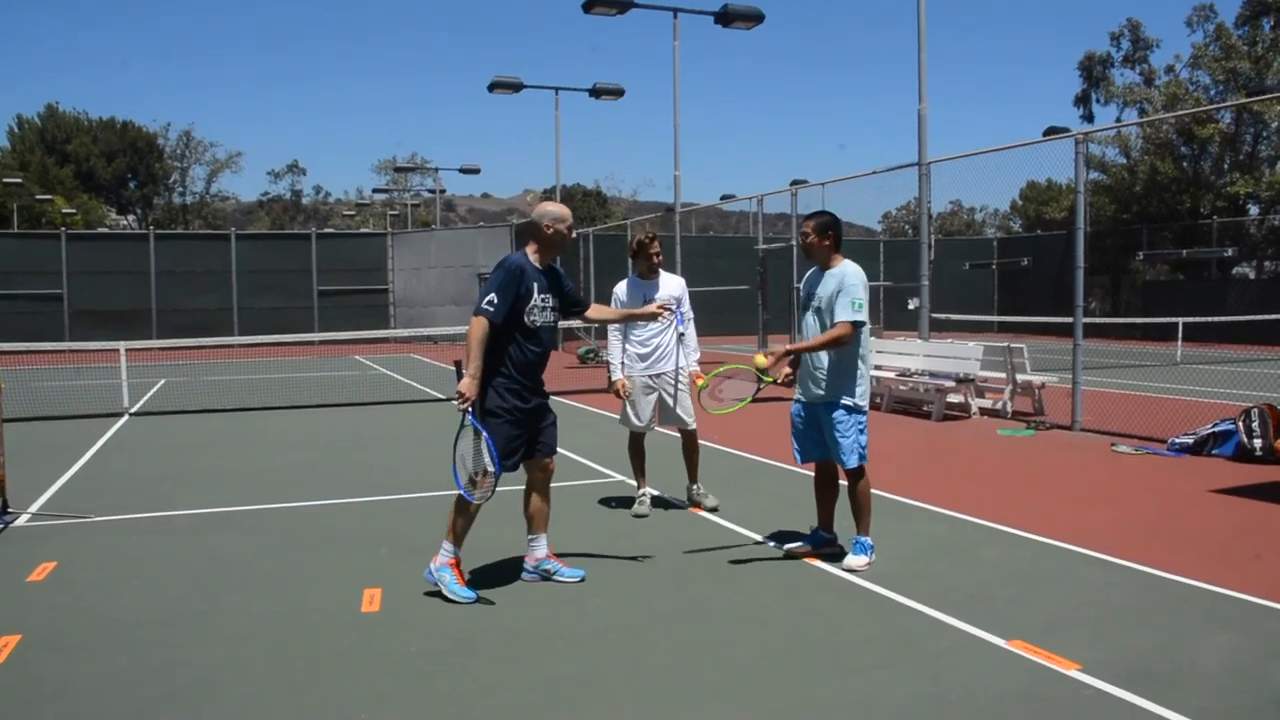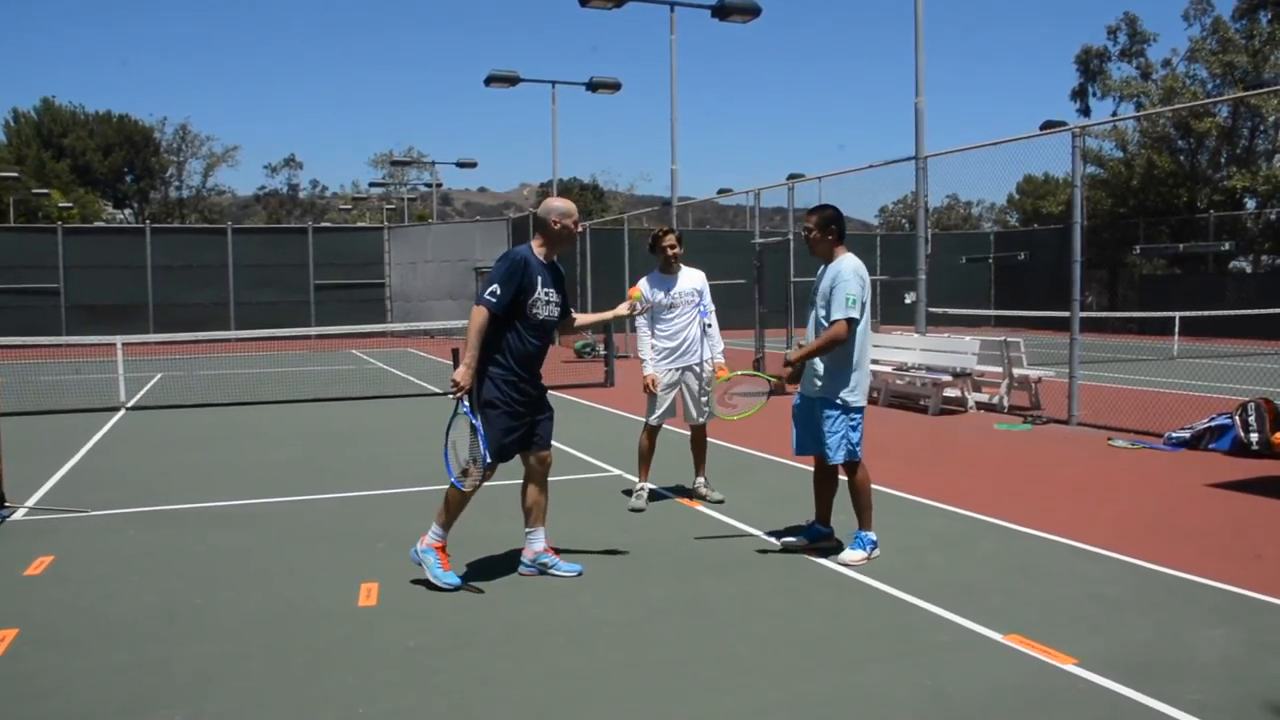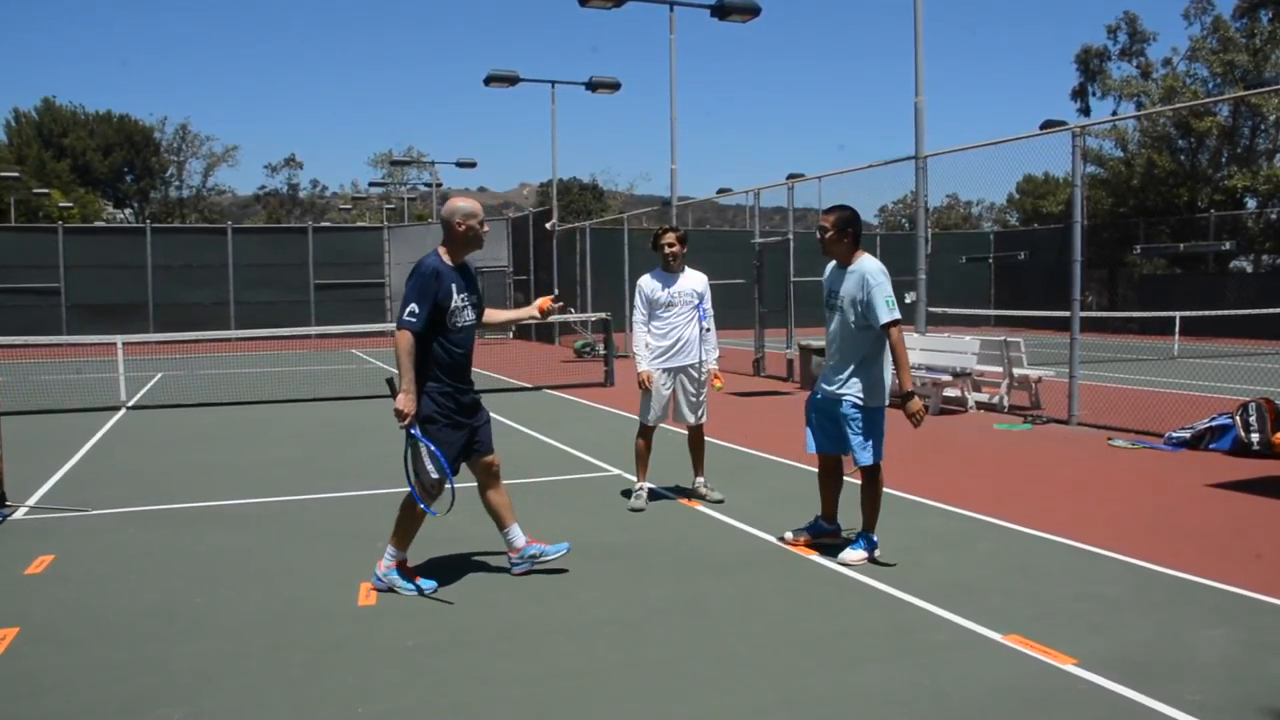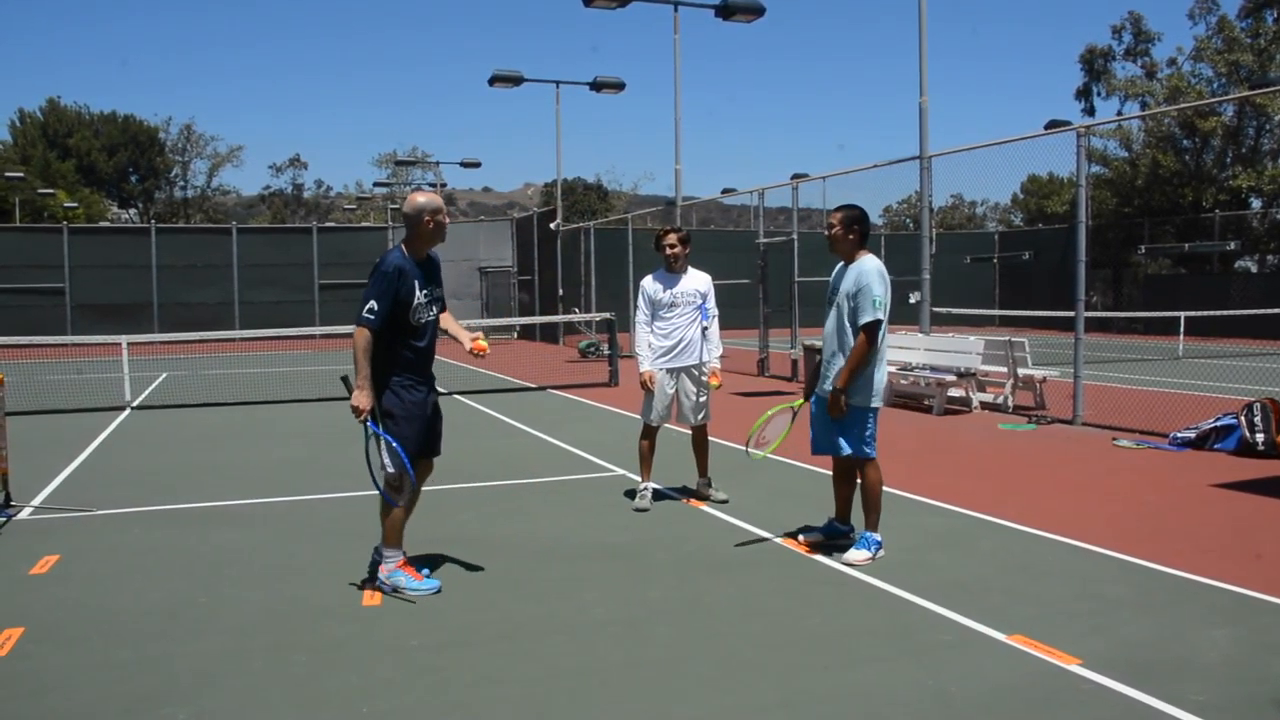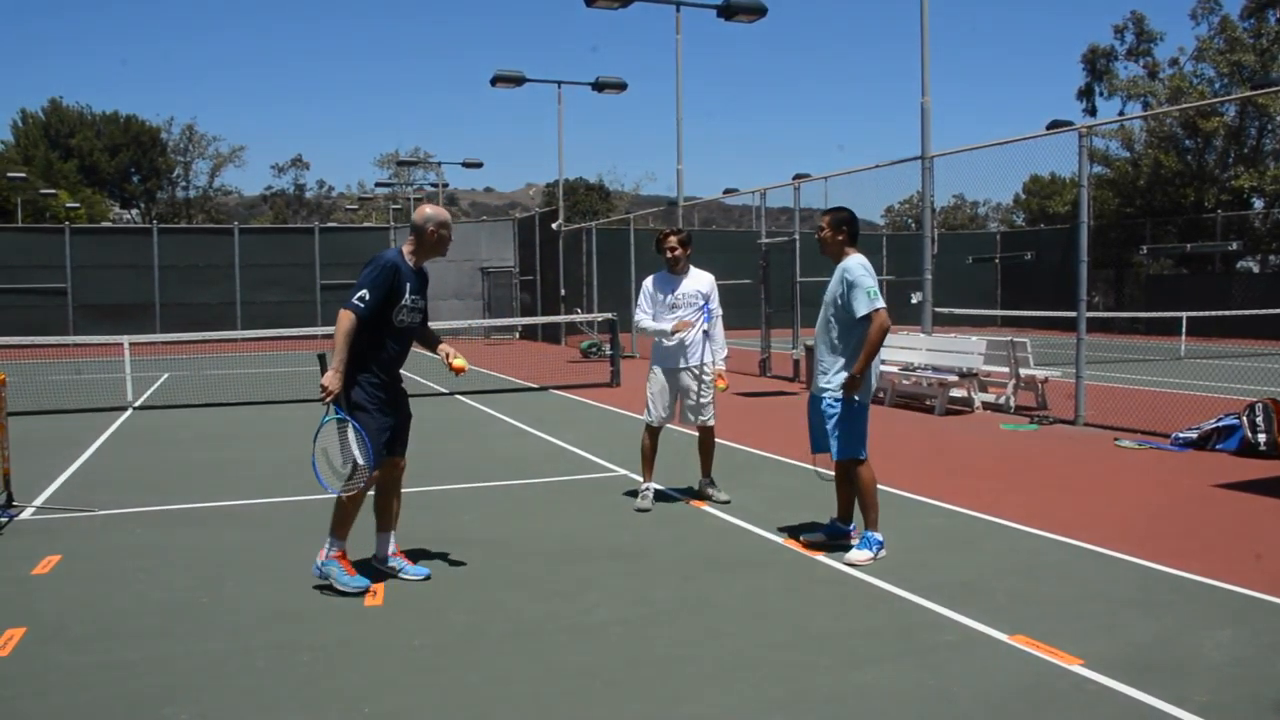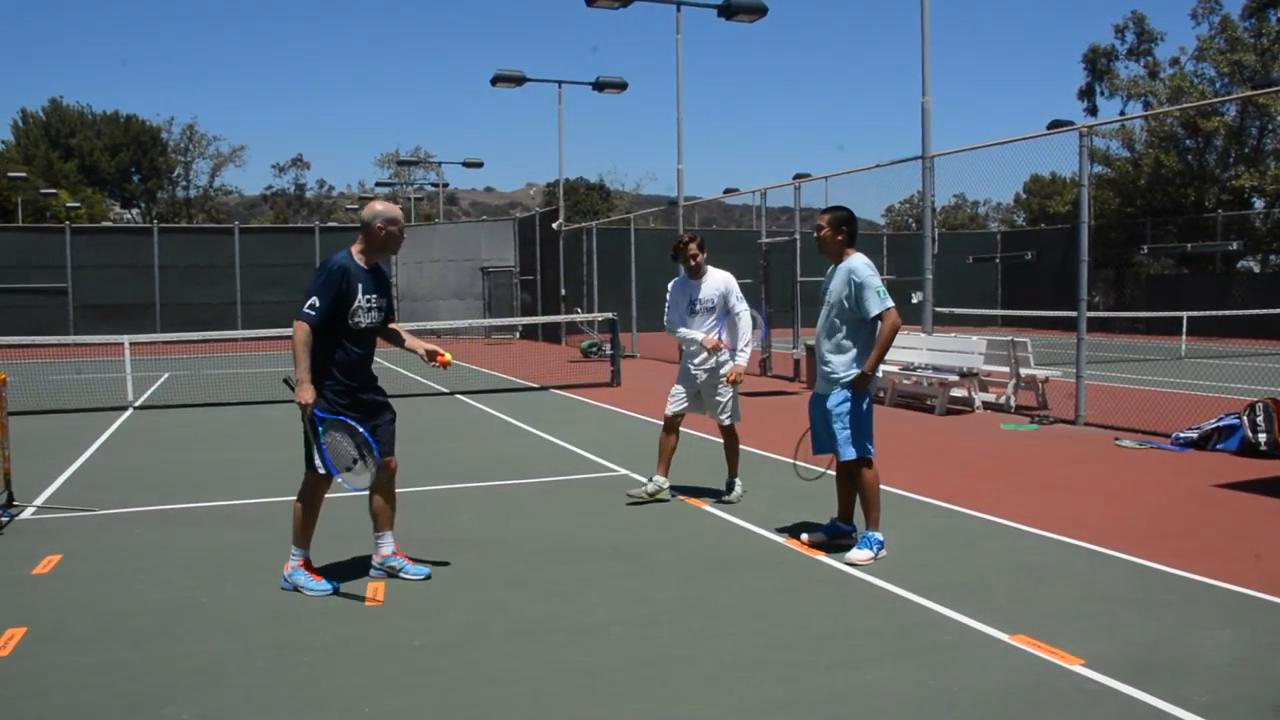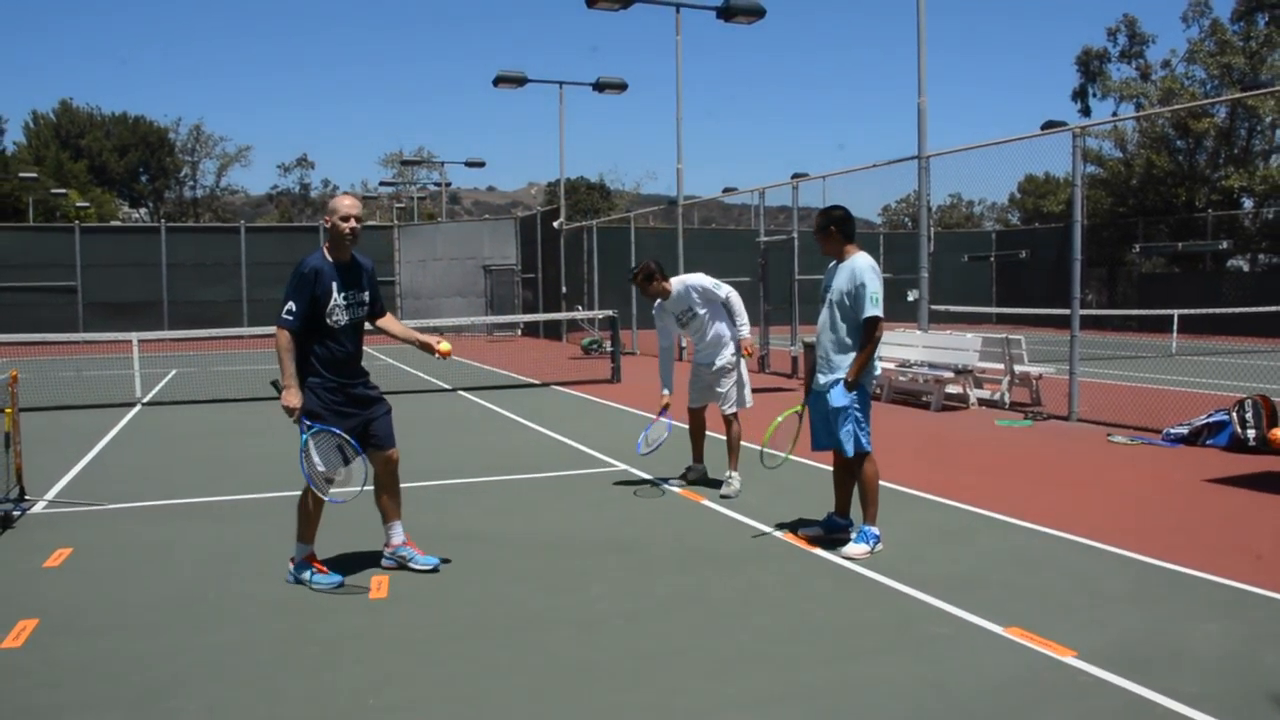
dt=0.5s
person 1, frame 1
left shoulder: (554, 276)
right shoulder: (512, 268)
left elbow: (587, 310)
right elbow: (481, 319)
left wrist: (638, 313)
right wrist: (471, 376)
left hip: (533, 393)
right hip: (500, 393)
left knee: (542, 469)
left ankle: (537, 558)
right ankle: (445, 562)
person 1, frame 2
left shoulder: (556, 272)
right shoulder: (516, 261)
left elbow: (566, 322)
right elbow: (482, 310)
left wrist: (615, 313)
right wrist: (468, 365)
left hip: (530, 384)
right hip: (498, 383)
left knee: (540, 463)
right knee: (482, 467)
left ankle: (535, 552)
right ankle: (431, 546)
person 1, frame 3
left shoulder: (465, 270)
right shoulder: (429, 271)
right elbow: (405, 332)
left wrist: (527, 313)
right wrist: (406, 391)
left hip: (463, 392)
right hip: (433, 397)
left knee: (488, 467)
left ankle: (520, 548)
right ankle: (390, 567)
person 1, frame 4
left shoulder: (431, 262)
right shoulder: (392, 267)
right elbow: (364, 328)
left wrist: (462, 334)
right wrist: (363, 388)
left hip: (424, 383)
right hip: (397, 388)
left knee: (421, 469)
right knee: (399, 477)
left ankle: (386, 549)
right ankle: (391, 566)
person 1, frame 5
left shoulder: (420, 274)
right shoulder: (387, 265)
right elbow: (349, 314)
left wrist: (442, 348)
right wrist: (336, 370)
left hip: (389, 384)
right hip: (361, 384)
left knee: (394, 467)
left ankle: (386, 554)
right ankle: (332, 556)
person 1, frame 6
left shoulder: (380, 274)
right shoulder: (336, 268)
right elbow: (303, 324)
left wrist: (419, 346)
right wrist: (304, 382)
left hip: (365, 388)
right hip: (328, 392)
left knee: (386, 467)
right knee: (318, 478)
left ankle: (385, 555)
right ankle: (296, 566)
person 1, frame 7
left shoulder: (364, 268)
right shoulder: (310, 270)
left elbow: (378, 316)
right elbow: (285, 330)
left wrist: (417, 338)
right wrist: (291, 386)
left hip: (358, 384)
right hip: (320, 391)
left knee: (387, 459)
left ankle: (397, 546)
right ankle: (301, 559)
person 2, frame 1
left shoulder: (850, 276)
right shoulder: (811, 277)
left elbow: (842, 333)
left wrist: (791, 349)
right wrist: (794, 364)
left hip: (843, 395)
right hip: (809, 392)
left knee: (853, 467)
right knee: (821, 466)
left ankle: (863, 541)
right ankle: (824, 534)
person 2, frame 2
left shoulder: (848, 270)
right shoulder: (826, 270)
left elbow: (840, 331)
left wrist: (797, 356)
right wrist: (804, 363)
left hip: (839, 389)
right hip: (816, 386)
left knee: (849, 460)
right knee: (822, 460)
left ankle: (866, 536)
right ankle: (821, 528)
person 2, frame 3
left shoulder: (871, 273)
right shoulder: (831, 271)
left elbow: (892, 332)
left wrist: (907, 391)
left hip: (861, 390)
right hip: (829, 385)
left knee: (867, 464)
right knee: (827, 457)
left ankle: (868, 538)
right ankle: (827, 524)
person 2, frame 4
left shoulder: (869, 271)
right shoulder: (840, 270)
left elbow: (867, 337)
left wrist: (841, 387)
right wrist: (816, 376)
left hip: (855, 390)
right hip: (830, 386)
left knee: (862, 460)
right knee: (839, 459)
left ankle: (871, 537)
right ankle: (841, 525)
person 2, frame 5
left shoulder: (855, 268)
right shoulder: (841, 269)
left elbow: (881, 322)
left wrist: (856, 374)
left hip: (844, 387)
right hip: (826, 385)
left knee: (855, 458)
right knee: (840, 458)
left ankle: (872, 536)
right ankle: (843, 525)
person 2, frame 6
left shoulder: (858, 269)
right shoulder: (834, 271)
left elbow: (891, 320)
left wrist: (868, 371)
left hip: (849, 385)
right hip: (827, 384)
left knee: (859, 458)
right knee: (842, 458)
left ankle: (873, 536)
right ankle: (843, 524)
person 2, frame 7
left shoulder: (862, 268)
right shoulder: (834, 269)
left elbow: (874, 329)
left wrist: (852, 377)
right wrist: (812, 370)
left hip: (846, 381)
right hip: (824, 379)
left knee: (858, 453)
right knee: (839, 453)
left ankle: (870, 530)
right ankle: (840, 519)
person 3, frame 1
left shoulder: (676, 283)
right shoulder: (622, 290)
left elbow: (687, 325)
right elbow: (615, 333)
left wrist: (693, 363)
right wrist: (616, 373)
left hip: (675, 369)
right hip: (638, 372)
left knee: (688, 429)
right knee: (637, 432)
left ankle: (695, 490)
right ankle: (642, 492)
person 3, frame 2
left shoulder: (697, 278)
right shoulder: (645, 285)
left elbow: (710, 318)
right elbow: (643, 329)
left wrist: (718, 355)
right wrist: (647, 369)
left hip: (697, 362)
right hip: (663, 366)
left knee: (699, 424)
right knee: (652, 425)
left ankle: (700, 483)
right ankle: (641, 486)
person 3, frame 3
left shoulder: (699, 280)
right shoulder: (646, 283)
left elbow: (708, 323)
right elbow: (639, 325)
left wrist: (712, 362)
right wrist: (641, 365)
left hip: (692, 364)
right hip: (657, 365)
left knee: (696, 425)
right knee: (647, 426)
left ankle: (699, 482)
right ankle: (640, 486)
person 3, frame 4
left shoulder: (703, 280)
right shoulder: (649, 283)
left elbow: (711, 322)
right elbow: (642, 326)
left wrist: (714, 361)
right wrist: (643, 365)
left hip: (694, 364)
right hip: (659, 365)
left knee: (699, 425)
right knee: (650, 425)
left ankle: (703, 482)
right ankle: (645, 486)
person 3, frame 5
left shoulder: (706, 280)
right shoulder: (652, 283)
left elbow: (715, 323)
right elbow: (640, 322)
left wrist: (720, 362)
right wrist: (669, 327)
left hip: (699, 366)
right hip: (663, 367)
left knee: (706, 426)
right knee: (653, 426)
left ankle: (706, 482)
right ankle: (647, 486)
person 3, frame 6
left shoulder: (724, 280)
right shoulder: (675, 288)
left elbow: (743, 318)
right elbow: (672, 327)
left wrist: (740, 360)
right wrist: (701, 338)
left hip: (721, 367)
right hip: (690, 367)
left knee: (726, 425)
right knee: (671, 419)
left ankle: (734, 482)
right ankle: (659, 482)
person 3, frame 7
left shoulder: (691, 283)
right shoulder: (660, 312)
left elbow: (731, 296)
right elbow: (666, 350)
left wrist: (743, 333)
right wrist: (666, 390)
left hip: (728, 355)
right hip: (702, 361)
left knee: (730, 414)
right knee: (695, 411)
left ankle: (733, 475)
right ankle: (697, 468)
